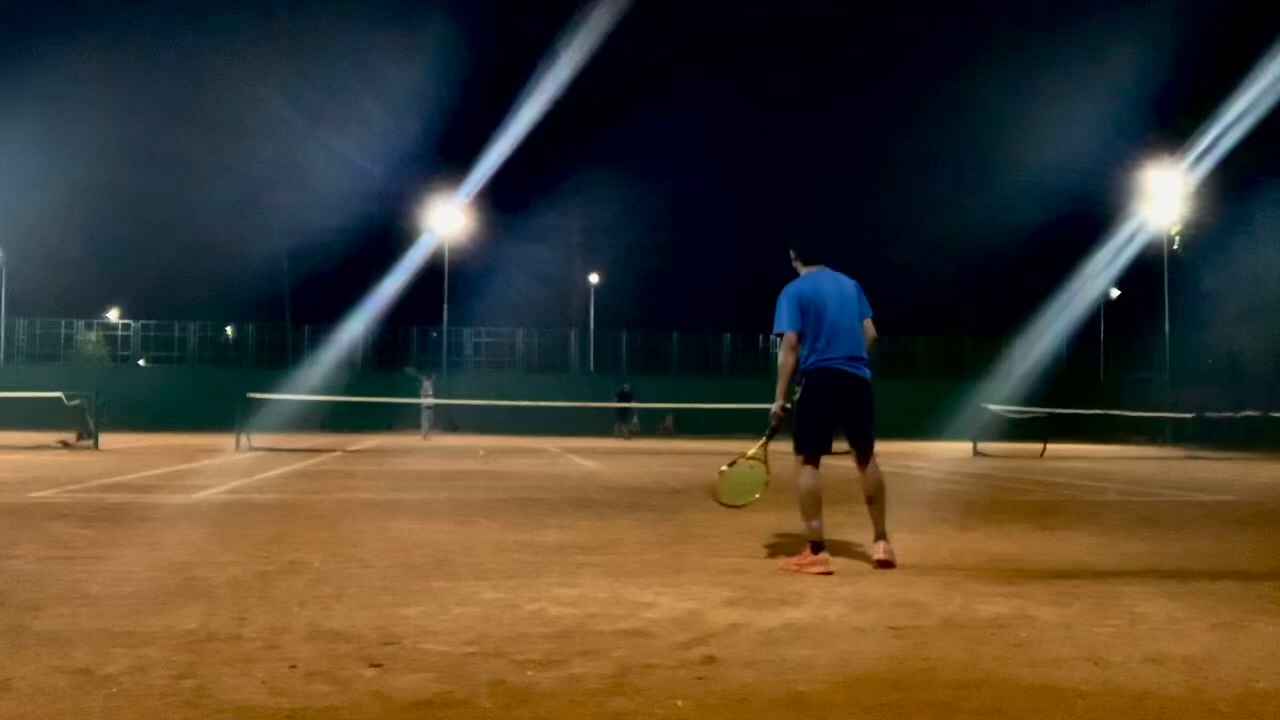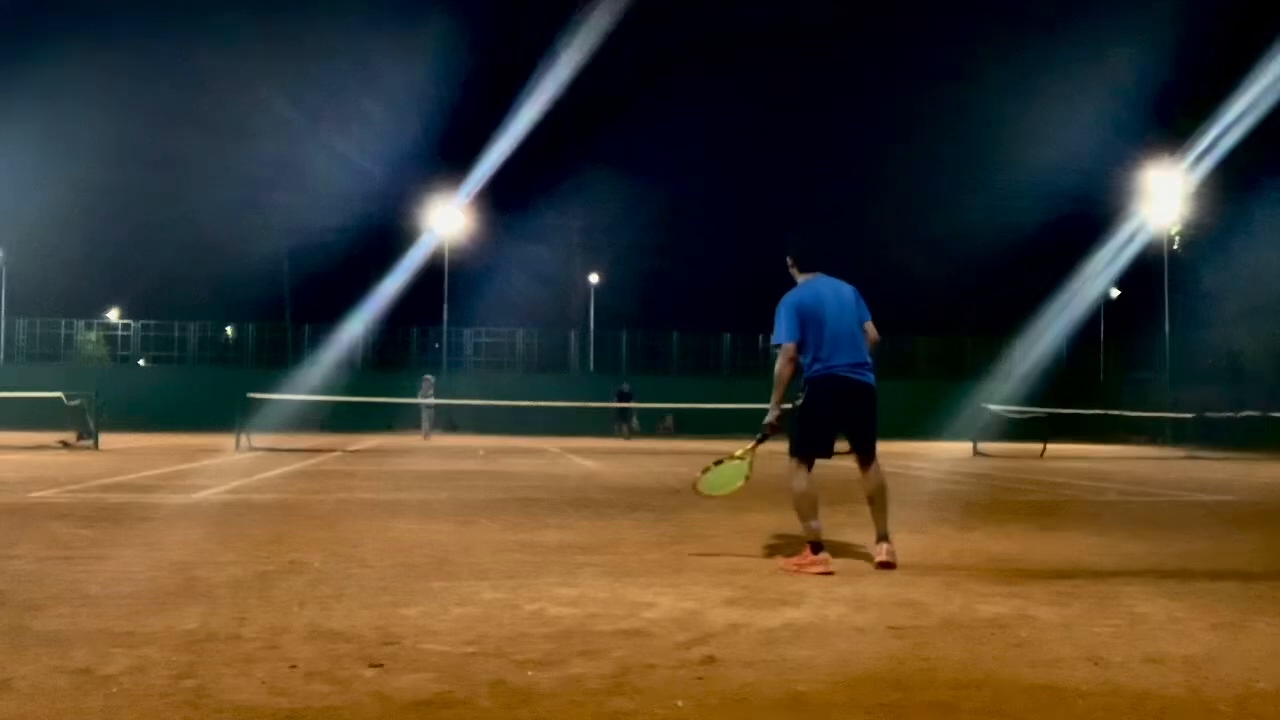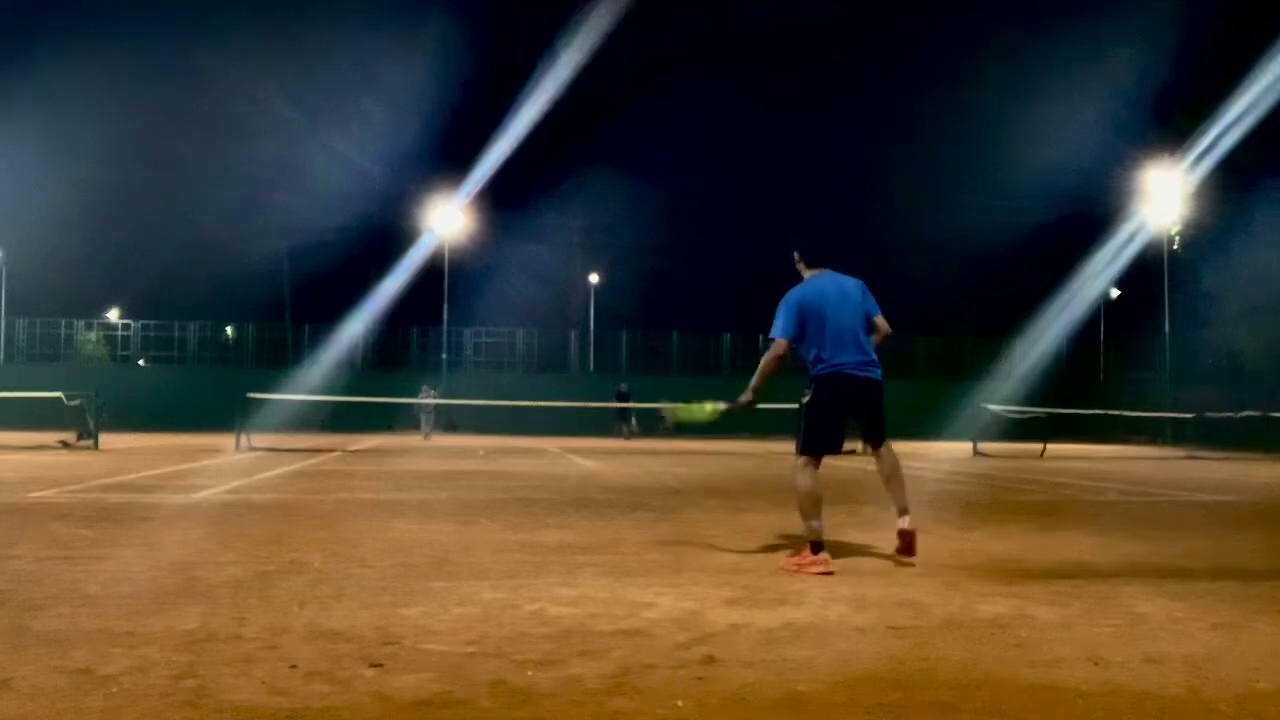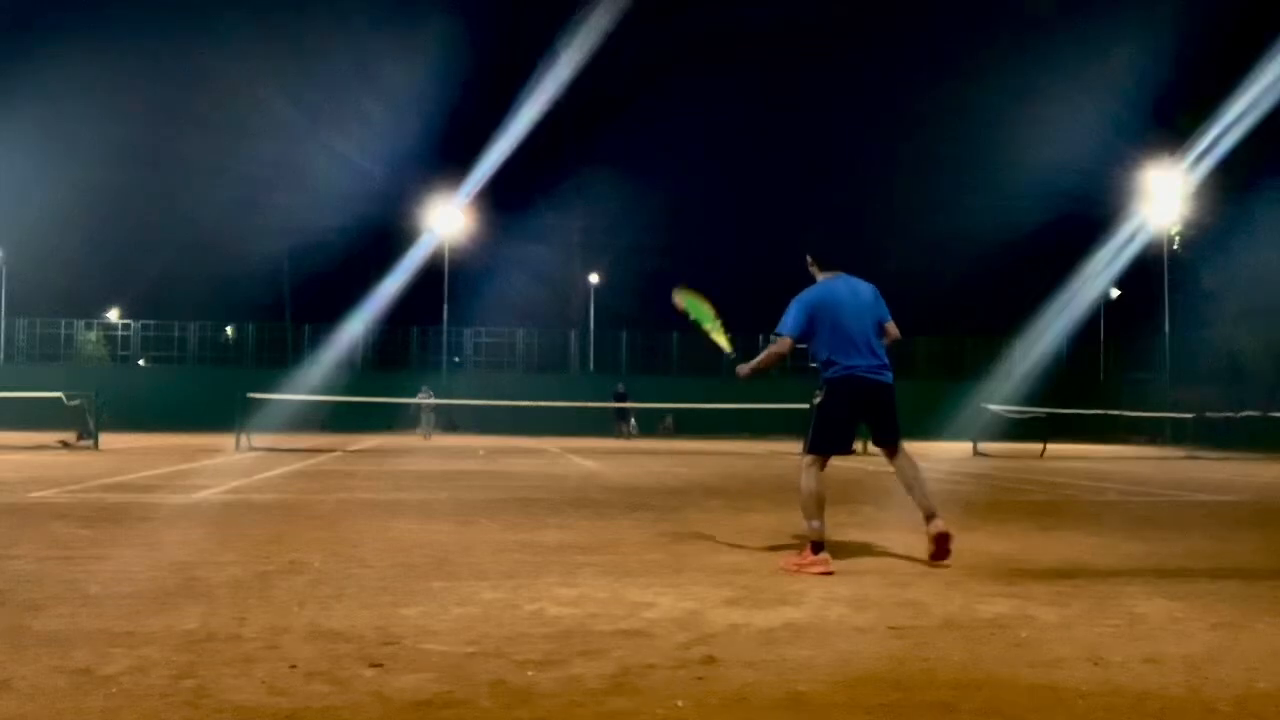
dt=0.2s
person 1, frame 1
left shoulder: (793, 292)
right shoulder: (850, 285)
left elbow: (790, 346)
right elbow: (870, 334)
left wrist: (780, 398)
left hip: (818, 380)
right hip: (857, 379)
left knee: (807, 463)
right knee: (866, 459)
left ankle: (816, 552)
right ankle: (881, 542)
person 1, frame 2
left shoulder: (792, 300)
right shoulder: (848, 290)
left elbow: (788, 356)
right elbow: (872, 336)
left wrist: (775, 407)
left hip: (822, 386)
right hip: (862, 384)
left knee: (800, 465)
right knee: (868, 461)
left ankle: (815, 552)
right ankle: (884, 544)
person 1, frame 3
left shoulder: (796, 298)
right shoulder: (855, 286)
left elbow: (779, 350)
right elbow: (883, 329)
left wrist: (752, 391)
left hip: (829, 383)
right hip: (868, 379)
left knee: (805, 464)
right knee: (879, 445)
left ankle: (816, 552)
right ankle: (904, 519)
person 1, frame 4
left shoulder: (808, 299)
right shoulder: (867, 290)
left elbow: (782, 346)
right elbow: (892, 335)
left wrist: (749, 368)
left hip: (840, 386)
right hip: (879, 383)
left knee: (811, 465)
right knee: (895, 452)
left ankle: (817, 552)
right ankle: (933, 522)
